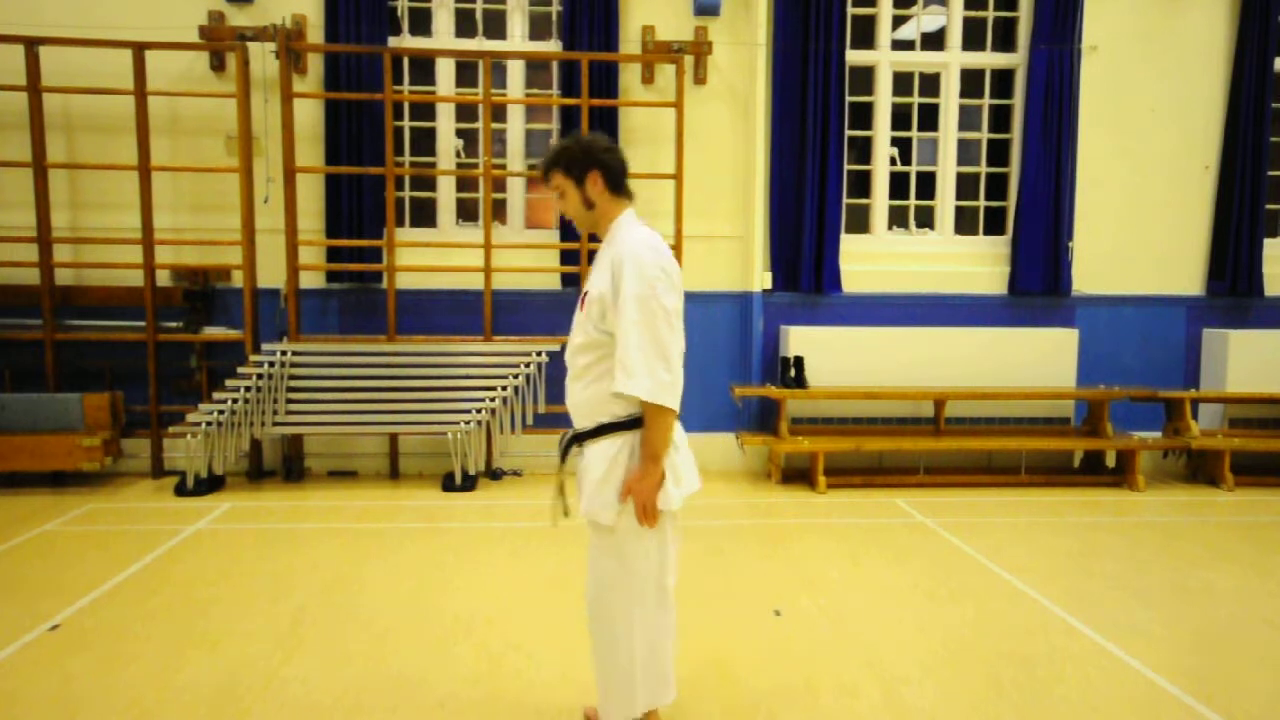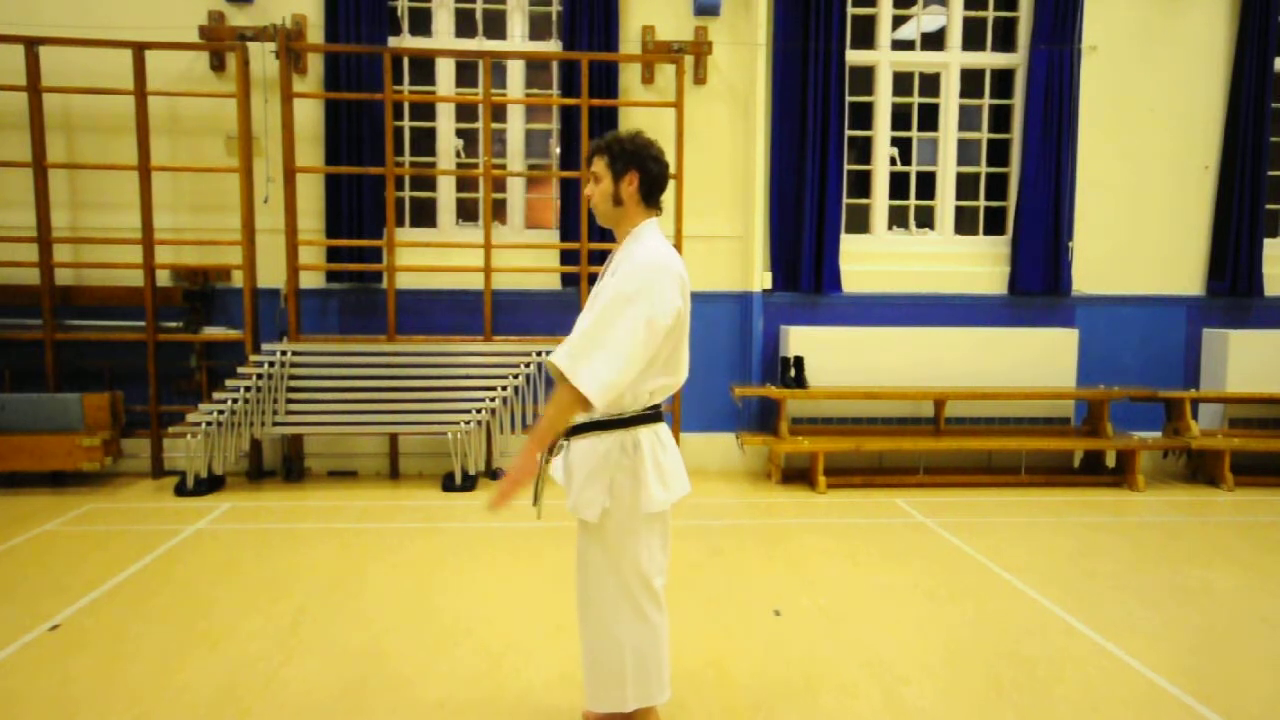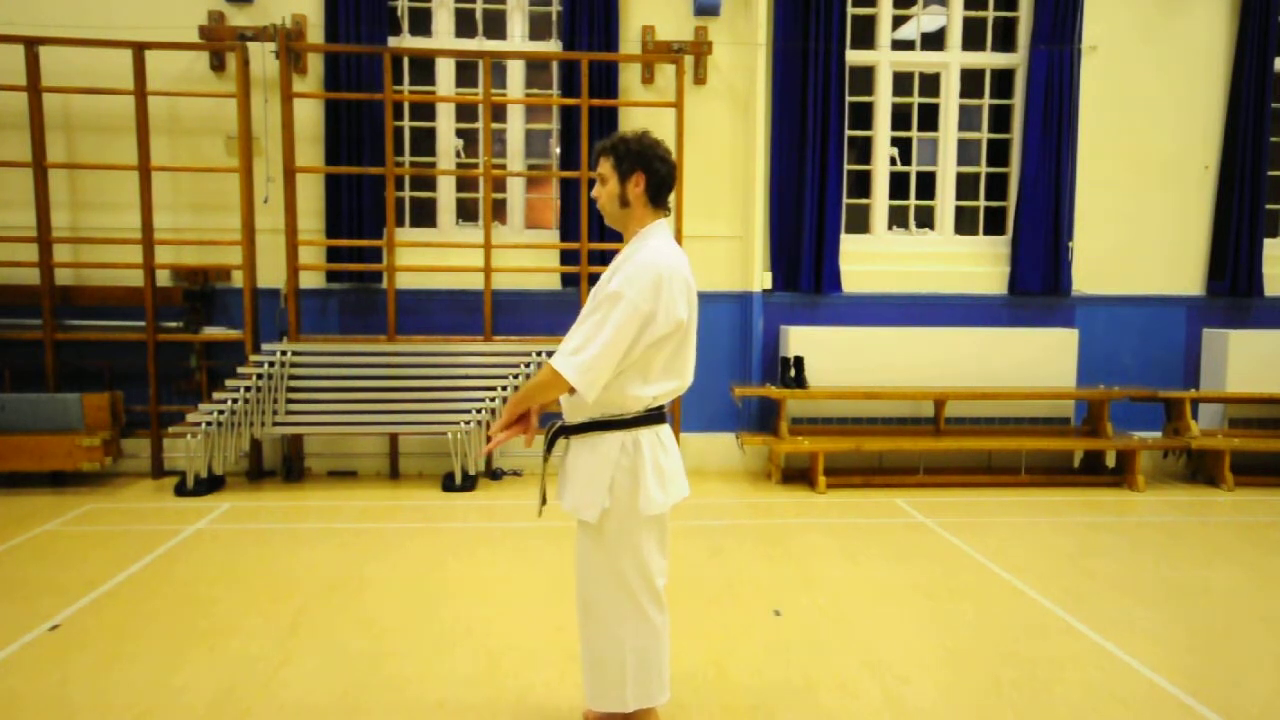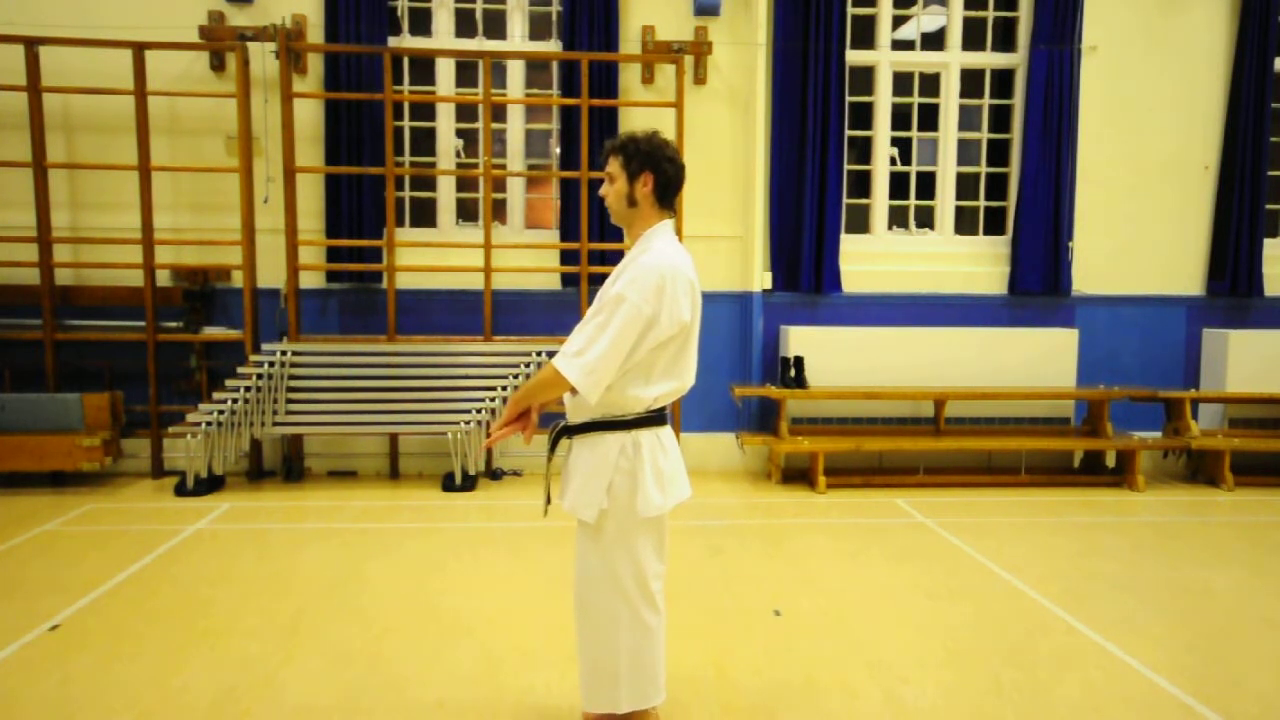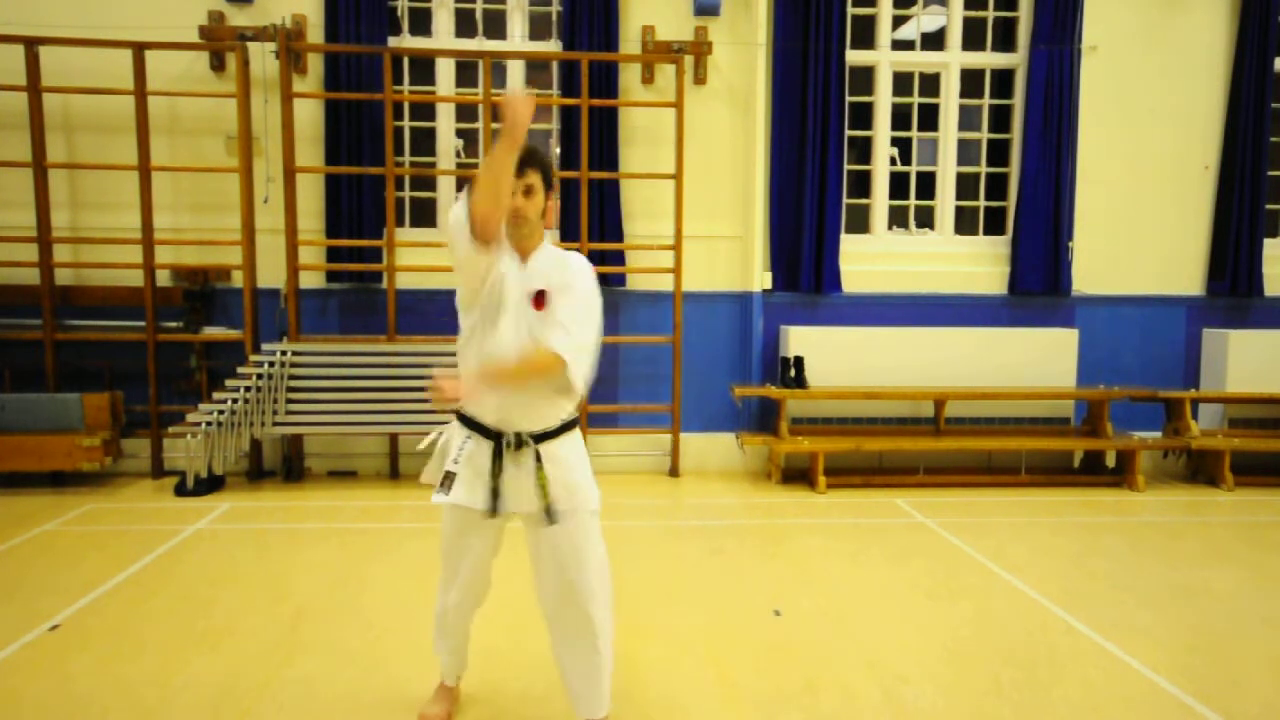
dt=1s
person 1, frame 1
left shoulder: (639, 253)
right shoulder: (615, 251)
left elbow: (658, 376)
left wrist: (650, 466)
left hip: (631, 454)
right hip: (615, 450)
left knee: (626, 591)
right knee: (628, 586)
person 1, frame 2
left shoulder: (649, 262)
right shoulder: (634, 257)
left elbow: (595, 370)
right elbow: (589, 361)
left wrist: (533, 447)
right wrist: (548, 438)
left hip: (623, 452)
right hip: (608, 448)
left knee: (625, 590)
right knee: (611, 587)
person 1, frame 3
left shoulder: (652, 264)
right shoulder: (643, 258)
left elbow: (580, 362)
right elbow: (592, 358)
left wrist: (518, 403)
right wrist: (535, 404)
left hip: (624, 453)
right hip: (617, 448)
left knee: (626, 592)
right knee: (617, 589)
person 1, frame 4
left shoulder: (656, 266)
right shoulder: (649, 259)
left elbow: (583, 364)
right elbow: (594, 357)
left wrist: (520, 400)
right wrist: (535, 402)
left hip: (624, 454)
right hip: (619, 449)
left knee: (623, 589)
right knee: (616, 585)
person 1, frame 5
left shoulder: (573, 271)
right shoulder: (483, 262)
left elbow: (565, 356)
right elbow: (480, 222)
left wrist: (478, 378)
right wrist: (510, 137)
left hip: (552, 455)
right hip: (480, 452)
left knee: (580, 588)
right knee: (460, 584)
